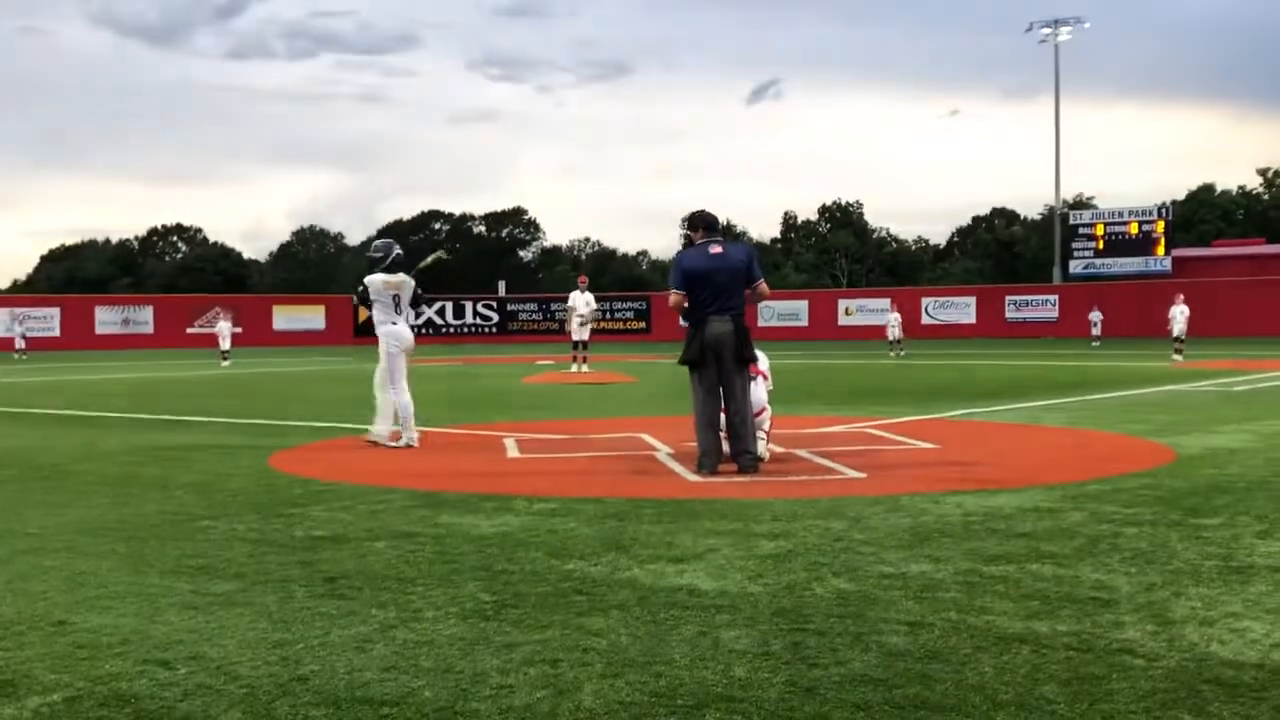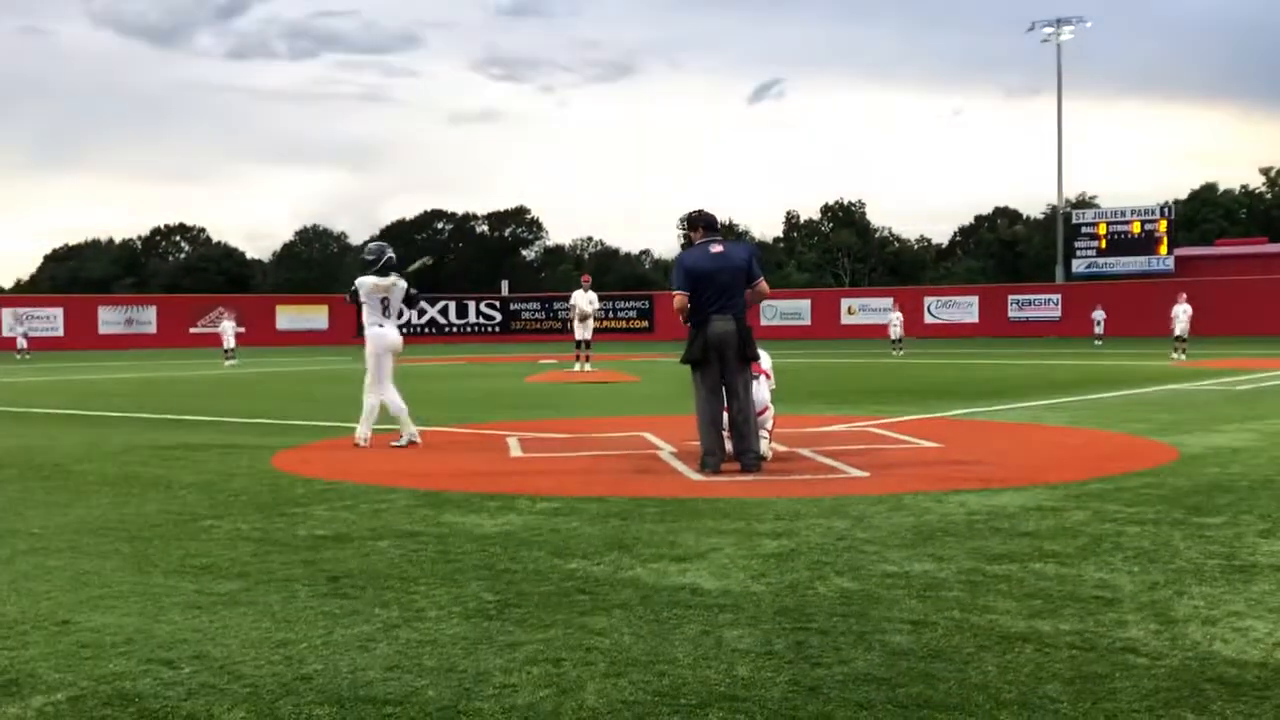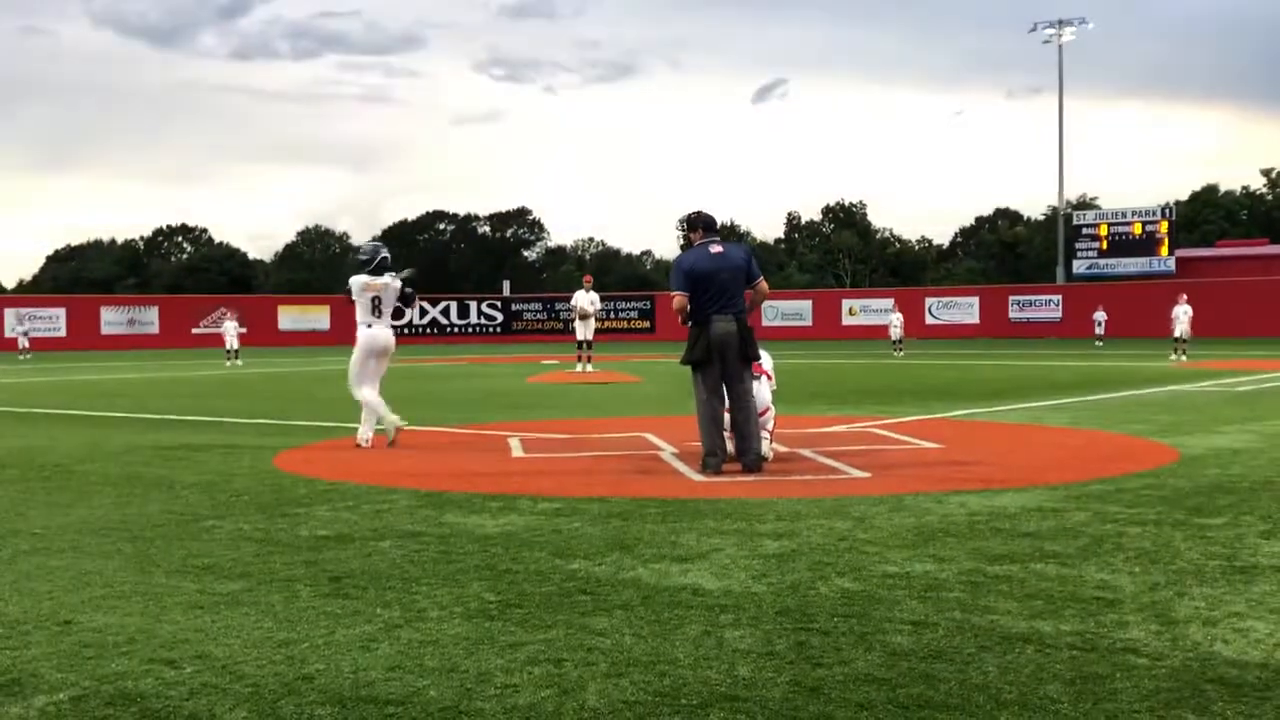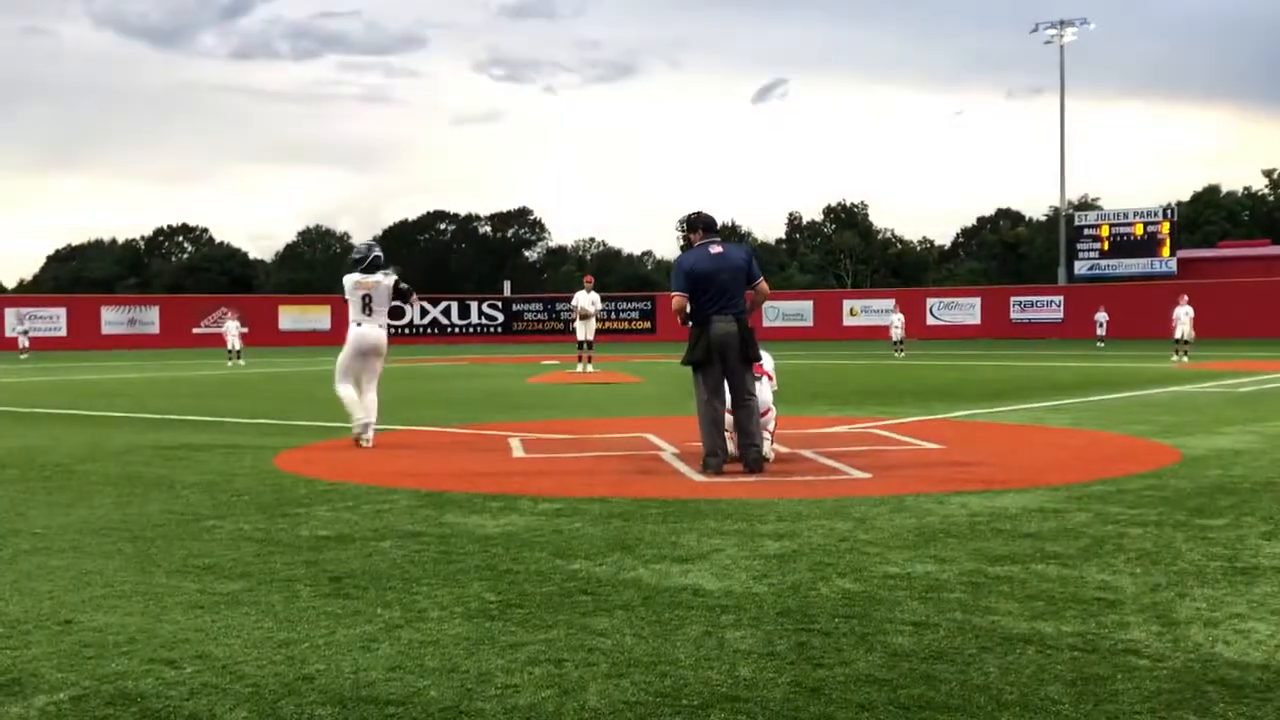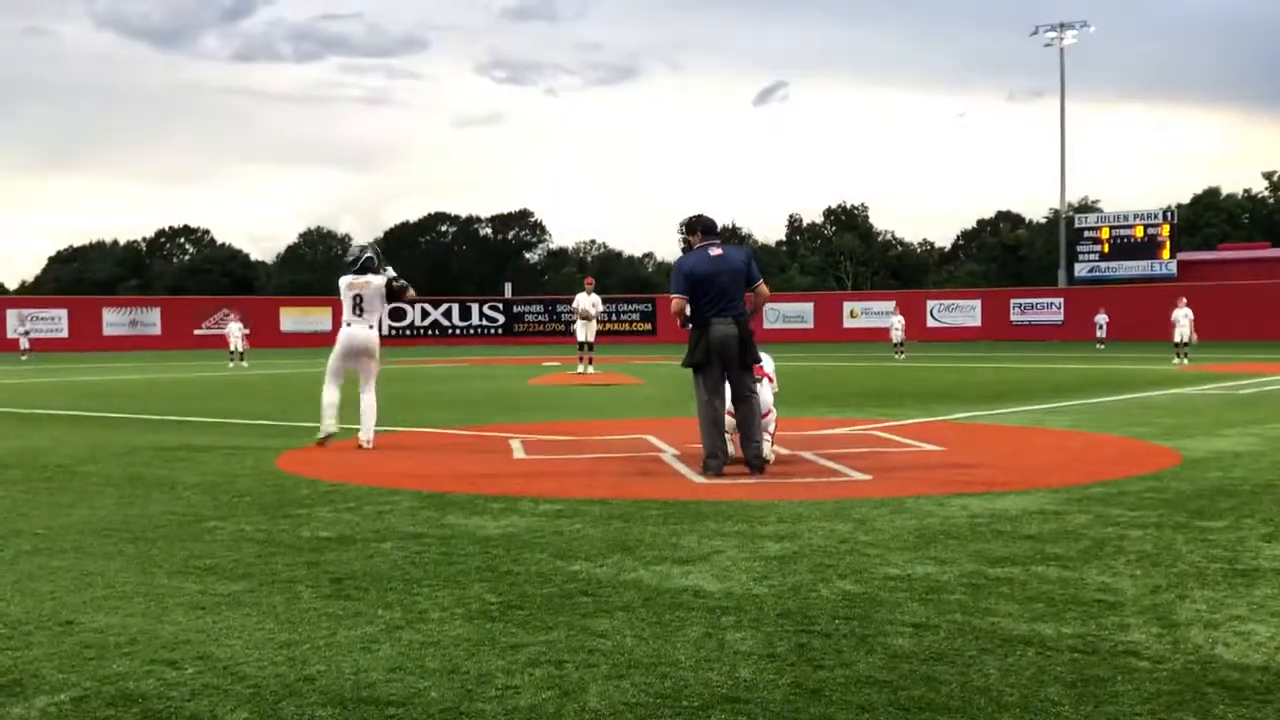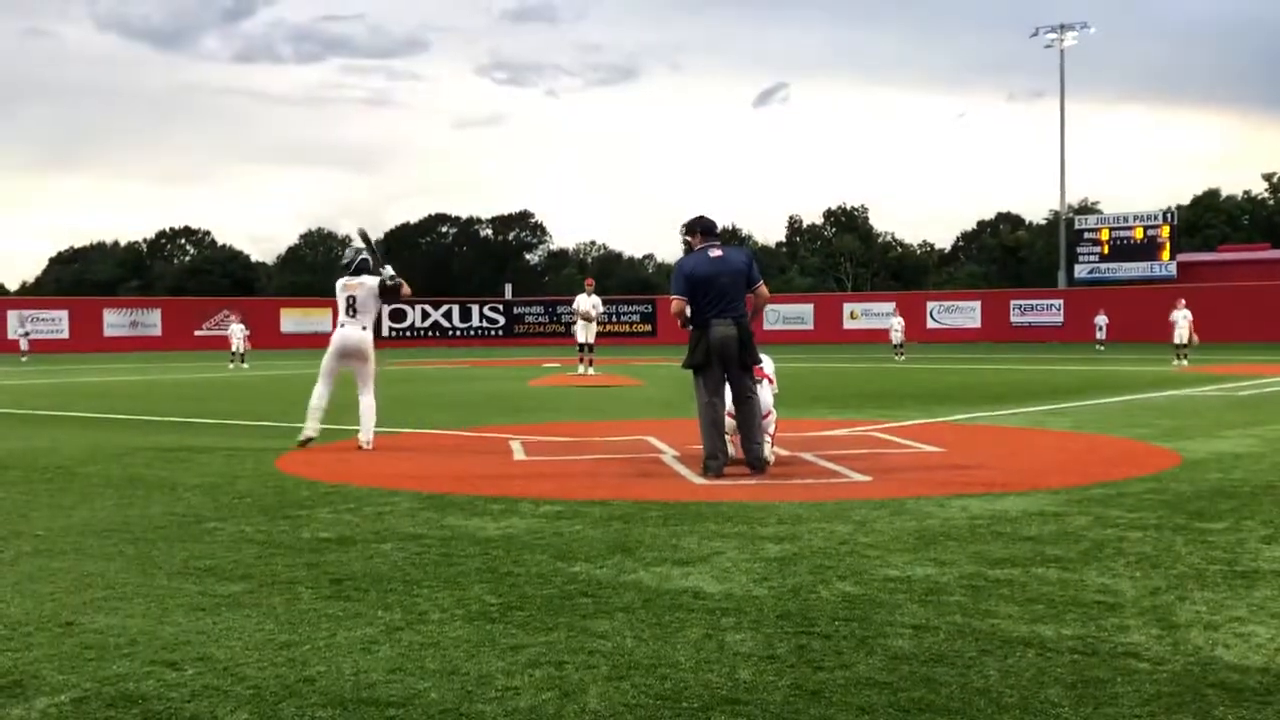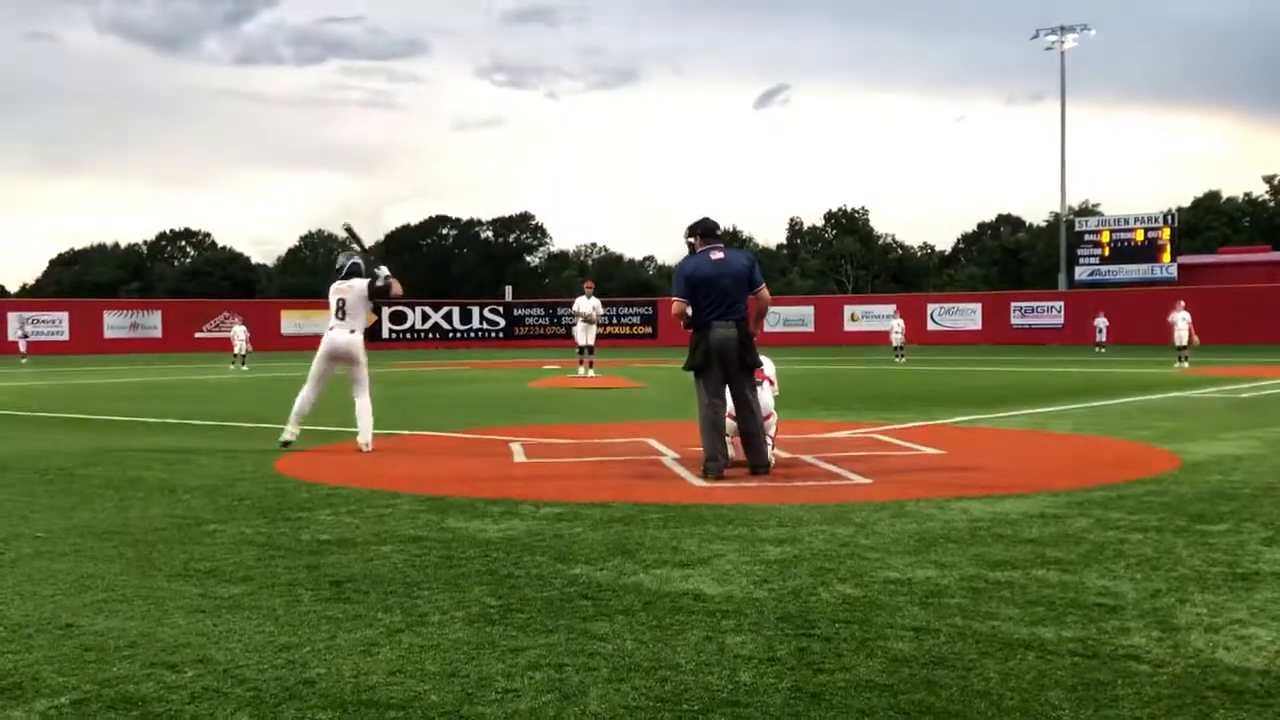
dt=0.1s
person 1, frame 1
left shoulder: (685, 258)
right shoulder: (743, 252)
left elbow: (675, 302)
right elbow: (762, 292)
left wrist: (687, 312)
left hip: (702, 333)
right hip: (734, 331)
left knee: (706, 399)
right knee: (739, 398)
left ankle: (709, 461)
right ankle: (747, 459)
person 1, frame 2
left shoulder: (686, 258)
right shoulder: (743, 251)
left elbow: (680, 304)
right elbow: (762, 291)
left wrist: (687, 317)
left hip: (704, 332)
right hip: (736, 330)
left knee: (708, 398)
right knee: (741, 397)
left ankle: (711, 459)
right ankle: (750, 458)
person 1, frame 3
left shoulder: (686, 260)
right shoulder: (742, 252)
left elbow: (679, 304)
right elbow: (762, 290)
left wrist: (685, 318)
left hip: (705, 333)
right hip: (737, 329)
left knee: (709, 398)
right knee: (742, 397)
left ankle: (713, 460)
right ankle: (751, 458)
person 1, frame 4
left shoulder: (686, 260)
right shoulder: (742, 252)
left elbow: (678, 305)
right elbow: (763, 291)
left wrist: (684, 318)
left hip: (706, 334)
right hip: (737, 330)
left knee: (710, 399)
right knee: (745, 396)
left ankle: (714, 460)
right ankle: (752, 458)
person 1, frame 5
left shoulder: (686, 263)
right shoulder: (742, 254)
left elbow: (677, 307)
right elbow: (763, 293)
left wrist: (684, 320)
left hip: (706, 335)
right hip: (737, 332)
left knee: (710, 400)
right knee: (746, 396)
left ankle: (714, 462)
right ankle: (755, 457)
person 1, frame 6
left shoulder: (686, 264)
right shoulder: (743, 256)
left elbow: (677, 308)
right elbow: (763, 295)
left wrist: (685, 321)
right wrist: (748, 321)
left hip: (706, 337)
right hip: (738, 334)
left knee: (711, 401)
right knee: (746, 397)
left ankle: (714, 463)
right ankle: (755, 458)
person 1, frame 7
left shoulder: (687, 265)
right shoulder: (745, 259)
left elbow: (677, 310)
right elbow: (765, 299)
left wrist: (689, 321)
right wrist: (755, 326)
left hip: (707, 339)
right hip: (739, 336)
left knee: (711, 404)
right knee: (747, 401)
left ankle: (714, 465)
right ankle: (759, 461)
person 2, frame 1
left shoulder: (372, 280)
right shoulder: (408, 281)
left elbow: (359, 299)
right elbow: (420, 307)
left hip: (390, 335)
right hip: (406, 333)
left knee: (397, 387)
right knee: (382, 384)
left ankle: (409, 435)
right ankle: (381, 432)
person 2, frame 2
left shoulder: (363, 282)
right shoulder: (400, 283)
left elbow: (352, 298)
right elbow: (416, 304)
left hip: (377, 337)
right hip: (394, 335)
left knee: (384, 388)
right knee: (372, 387)
left ankle: (409, 432)
right ankle: (363, 434)
person 2, frame 3
left shoulder: (355, 281)
right shoulder: (395, 283)
right elbow: (413, 303)
left hip: (367, 335)
right hip: (387, 337)
left knee: (360, 387)
right knee: (371, 386)
left ankle: (391, 421)
right ankle: (365, 435)
person 2, frame 4
left shoulder: (349, 279)
right shoulder: (388, 280)
right elbow: (413, 299)
left hip: (358, 334)
right hip: (380, 336)
left knee: (343, 383)
right knee: (370, 387)
left ankle: (360, 421)
right ankle: (367, 435)
person 2, frame 5
left shoulder: (344, 281)
right shoulder: (381, 281)
right elbow: (409, 294)
right wrist: (394, 277)
left hip: (347, 334)
right hip: (371, 336)
left knee: (332, 383)
right knee: (368, 389)
left ankle: (329, 425)
right ankle: (367, 437)
person 2, frame 6
left shoulder: (340, 283)
right shoulder: (375, 281)
right elbow: (405, 291)
right wrist: (391, 276)
left hip: (341, 336)
right hip: (365, 338)
left knee: (323, 384)
right knee: (366, 391)
left ankle: (311, 429)
right ankle: (366, 437)
person 2, frame 7
left shoulder: (334, 287)
right shoulder: (365, 285)
right elbow: (397, 291)
right wrist: (385, 275)
left hip: (331, 339)
right hip: (354, 341)
left knee: (311, 389)
right knee: (362, 394)
left ankle: (291, 432)
right ankle: (365, 440)
